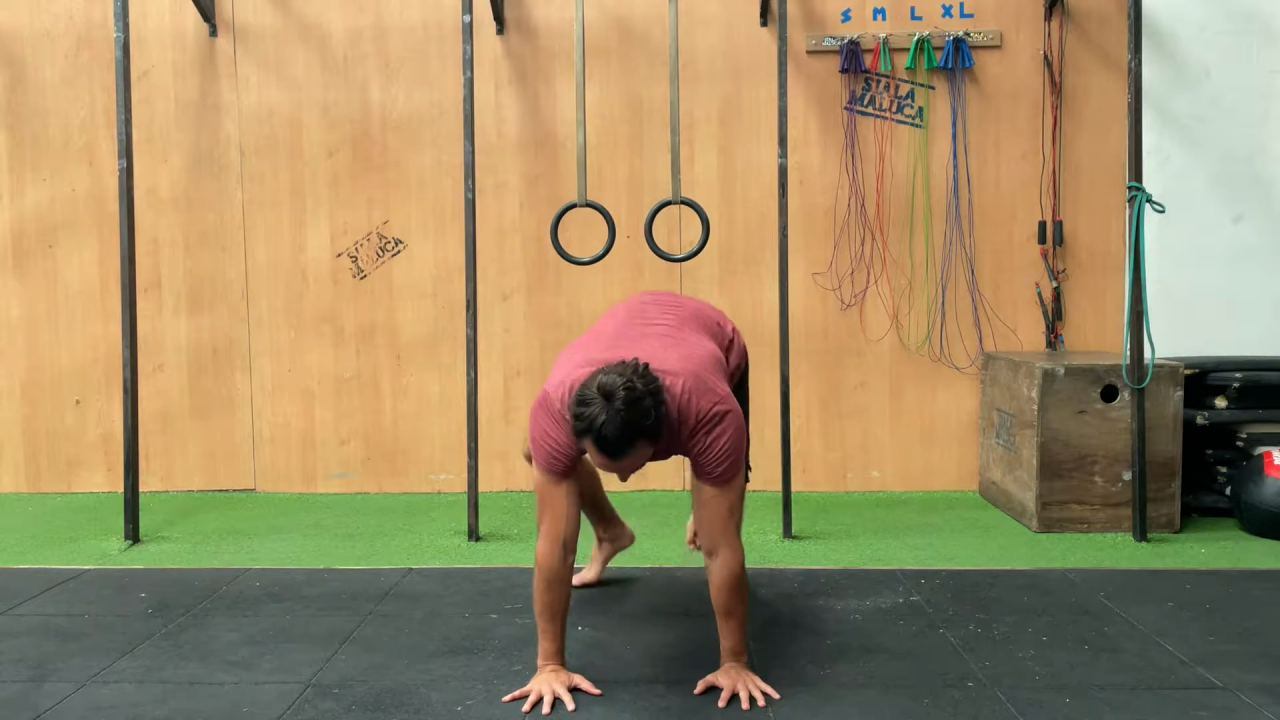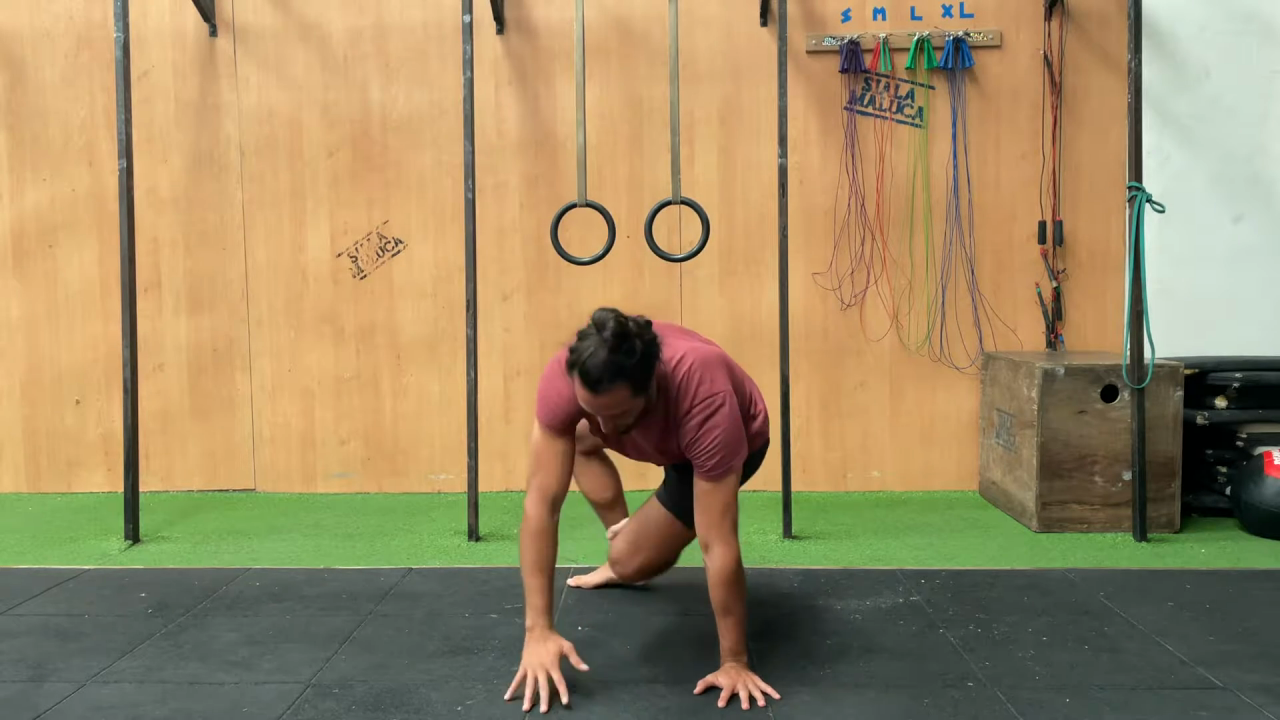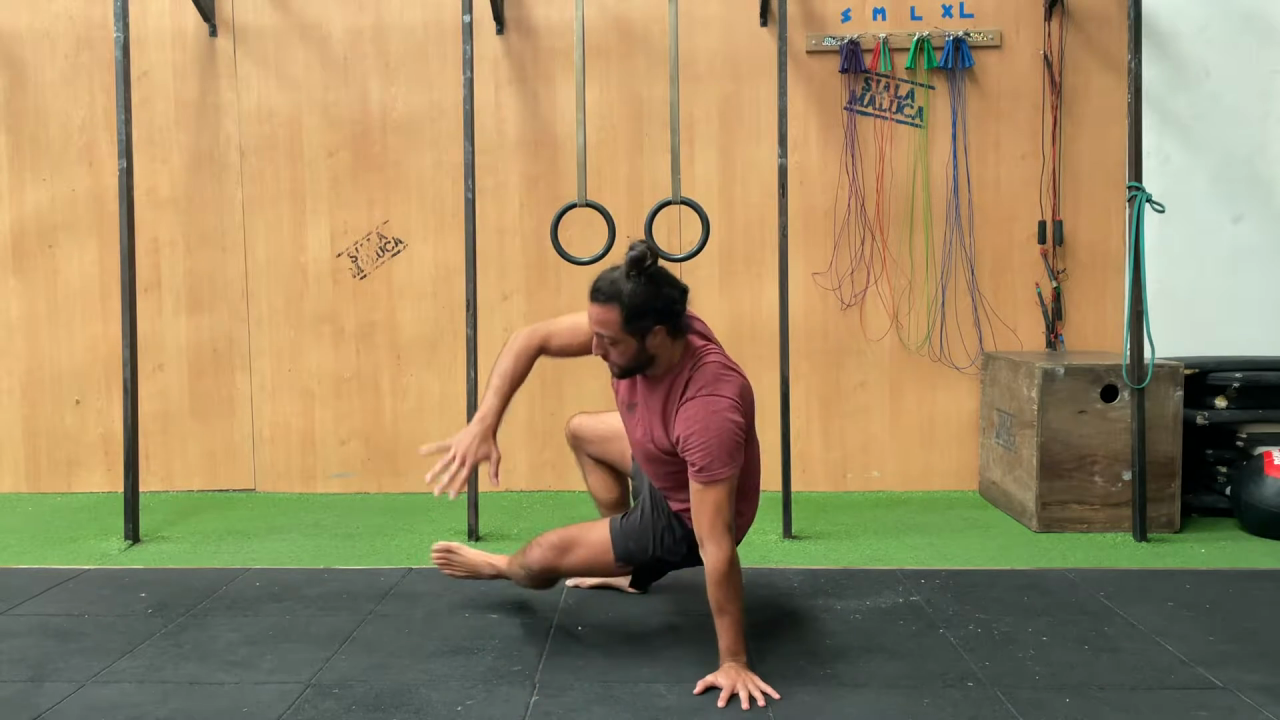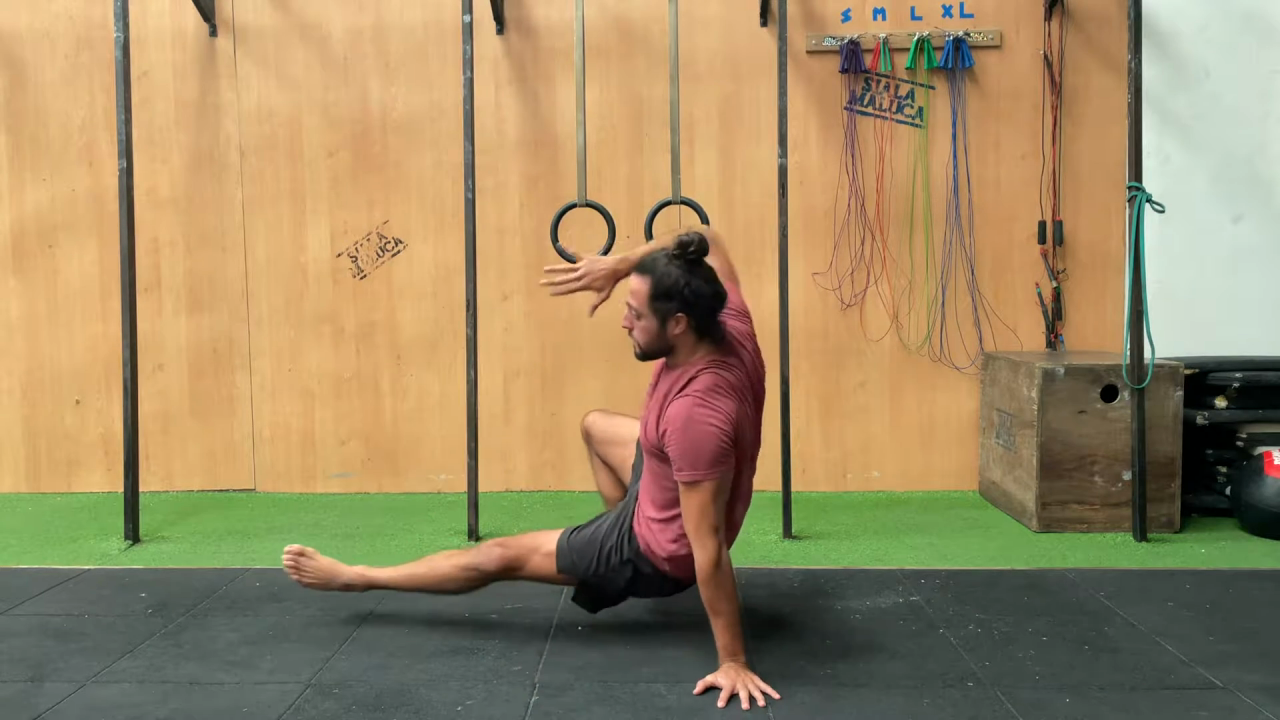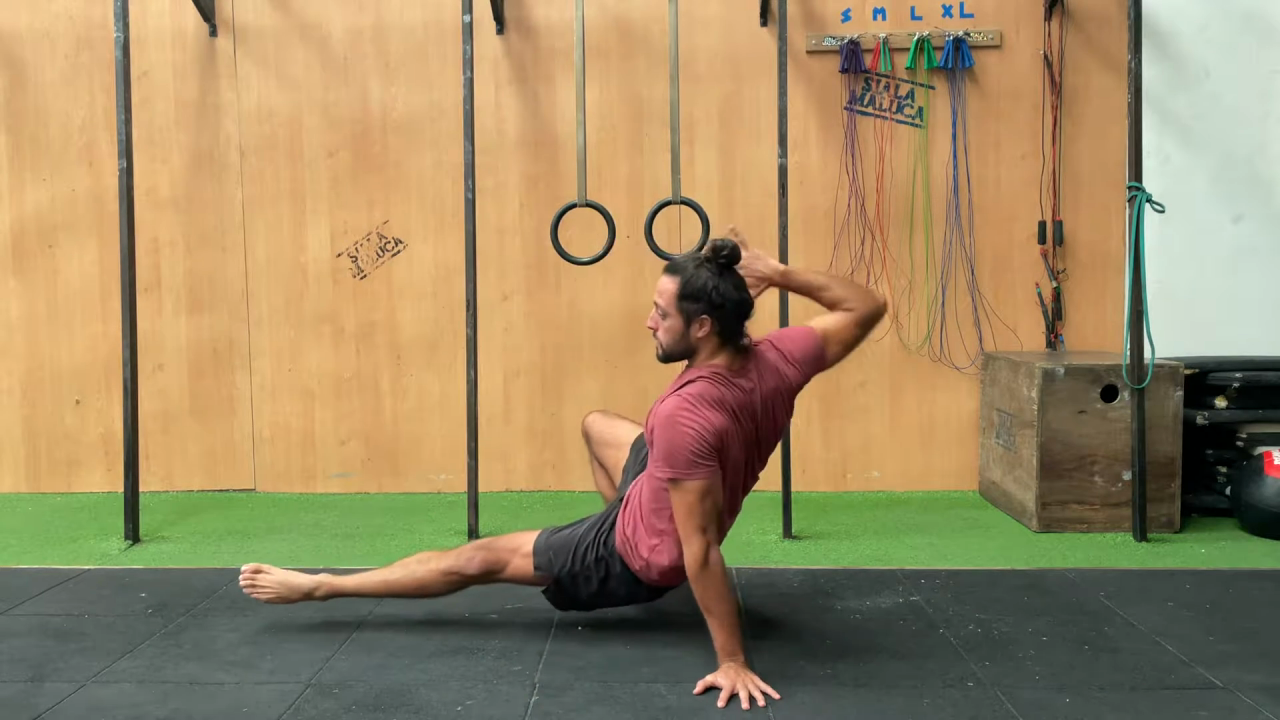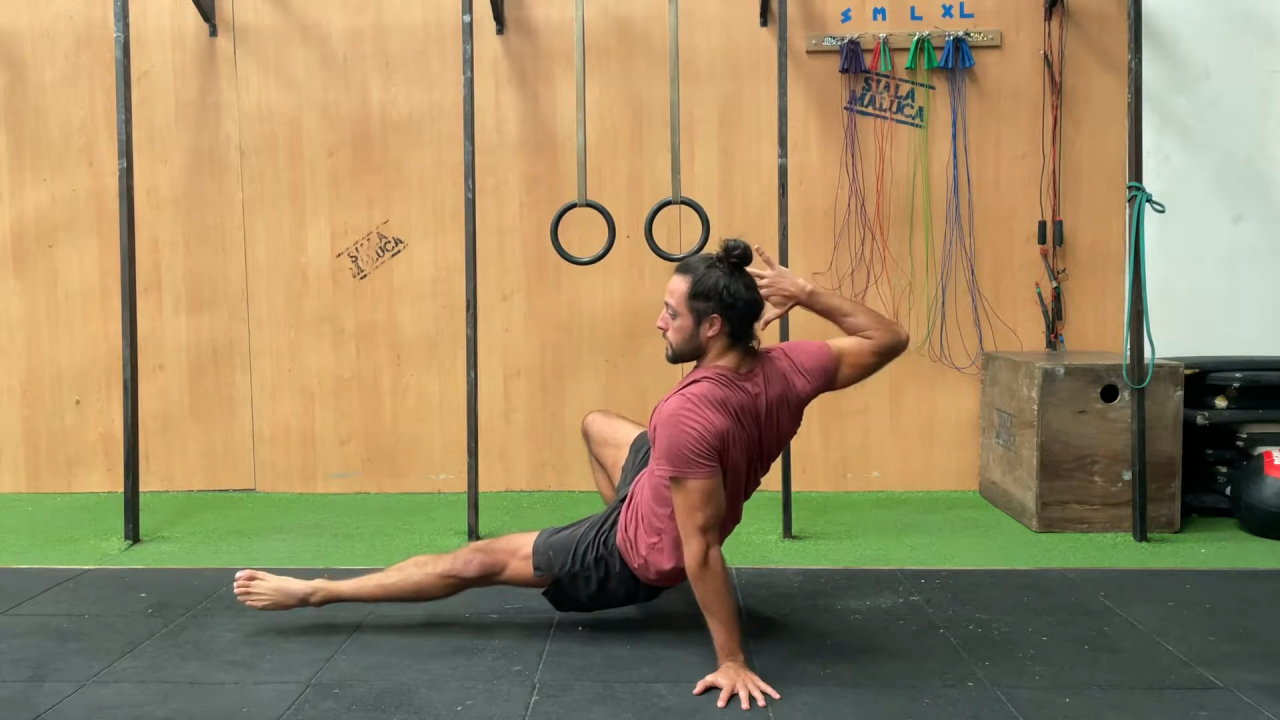
dt=0.3s
person 1, frame 1
left shoulder: (711, 411)
right shoulder: (556, 407)
left elbow: (722, 549)
right elbow: (554, 543)
left wrist: (734, 663)
right wrist: (550, 664)
left knee: (709, 537)
right knee: (538, 454)
left ankle: (707, 514)
right ankle: (610, 535)
person 1, frame 2
left shoulder: (706, 401)
right shoulder: (567, 376)
left elbow: (717, 545)
right elbow: (542, 503)
left wrist: (734, 663)
right wrist: (538, 630)
left hip: (742, 434)
left knee: (630, 562)
right ankle: (624, 545)
person 1, frame 3
left shoulder: (708, 410)
right shoulder: (651, 325)
left elbow: (717, 549)
right elbow: (528, 340)
left wrist: (733, 665)
right wrist: (481, 426)
left hip: (690, 514)
right hip: (667, 467)
left knee: (544, 555)
right knee: (582, 430)
left ankle: (498, 566)
right ankle: (629, 563)
person 1, frame 4
left shoulder: (698, 414)
right shoulder: (727, 323)
left elbow: (709, 552)
right elbow: (707, 240)
left wrist: (732, 664)
right wrist: (619, 267)
left hip: (661, 547)
right hip: (665, 486)
left knee: (498, 556)
right knee: (596, 427)
left ankle: (360, 577)
right ankle: (605, 557)
person 1, frame 5
left shoulder: (684, 417)
right shoulder: (781, 359)
left elbow: (700, 551)
right elbow: (868, 306)
left wrist: (732, 663)
right wrist: (781, 274)
left hip: (638, 555)
right hip: (660, 491)
left knee: (480, 559)
right knee: (596, 426)
left ankle: (317, 586)
person 1, frame 6
left shoulder: (688, 415)
right shoulder: (791, 369)
left elbow: (700, 552)
right elbow: (889, 339)
left wrist: (732, 663)
right wrist: (807, 294)
left hip: (639, 555)
right hip: (662, 496)
left knee: (478, 560)
right knee: (595, 425)
left ankle: (314, 593)
